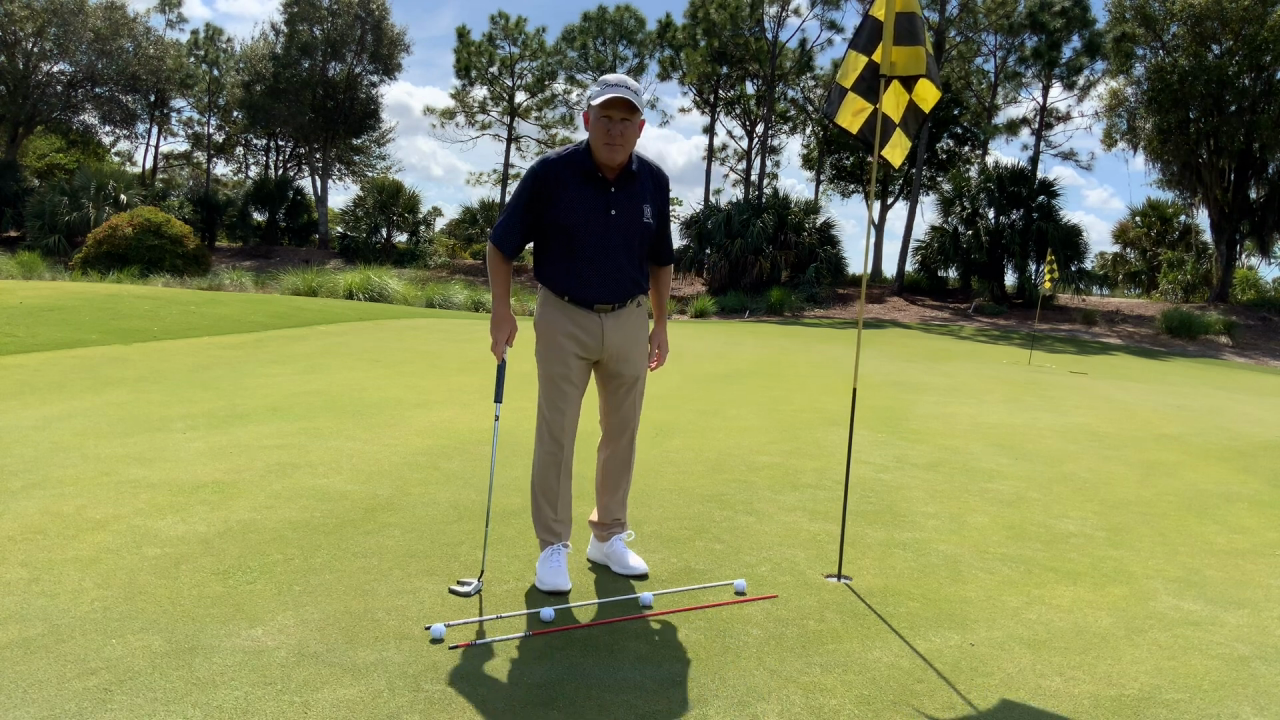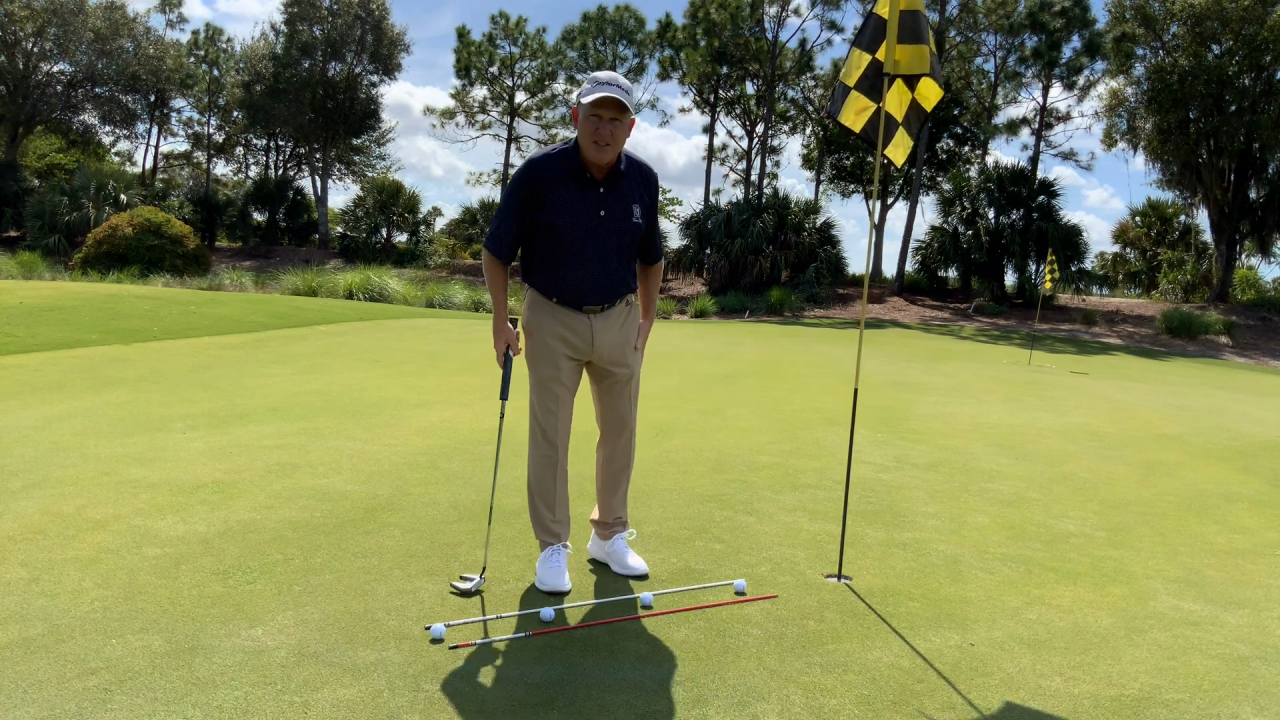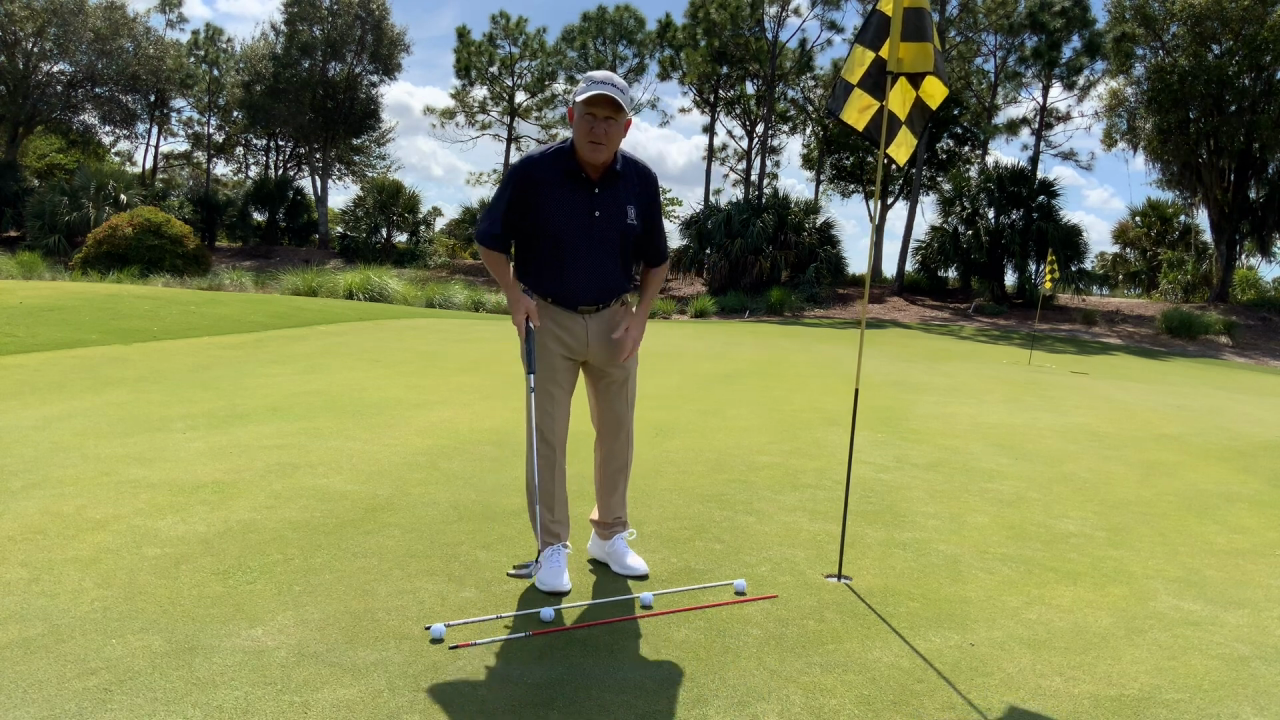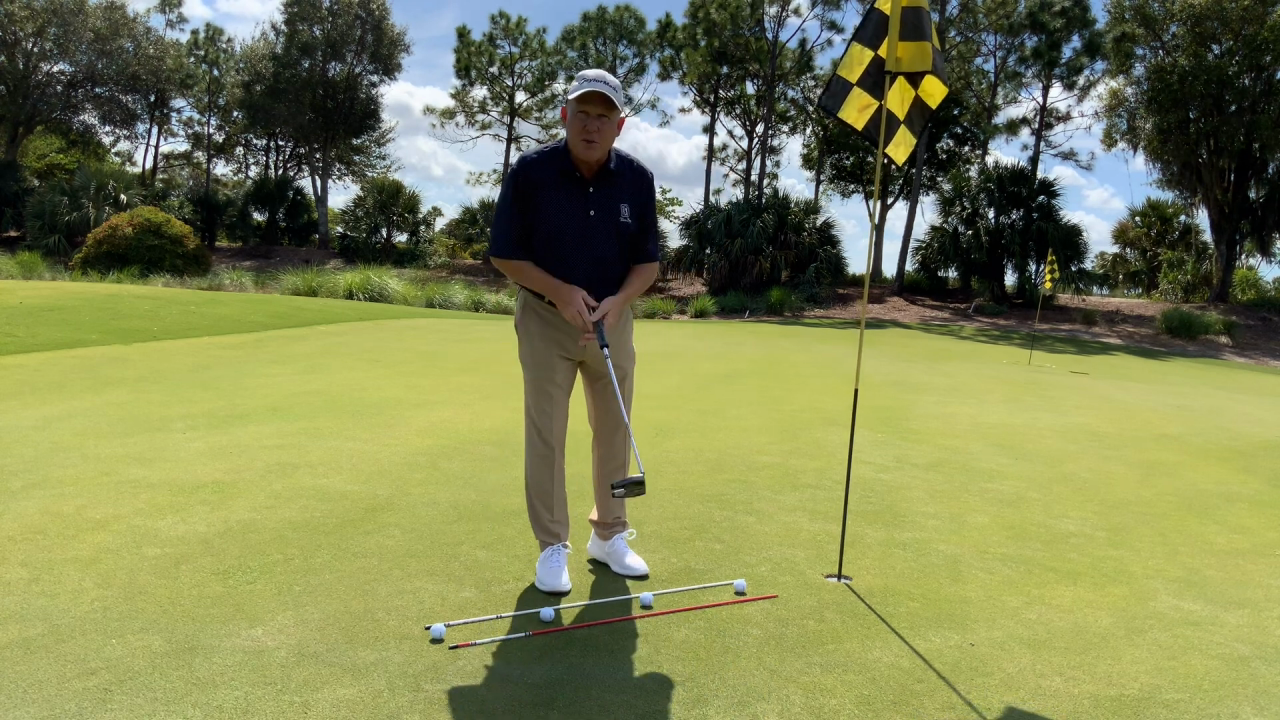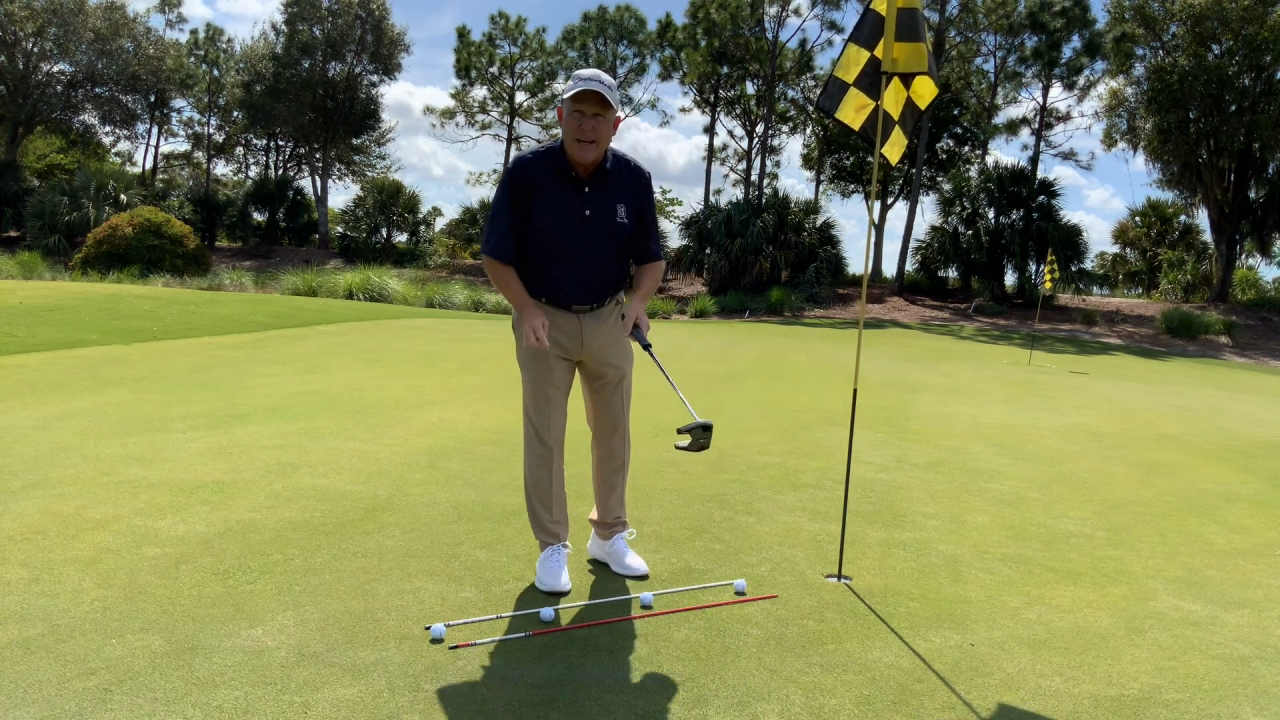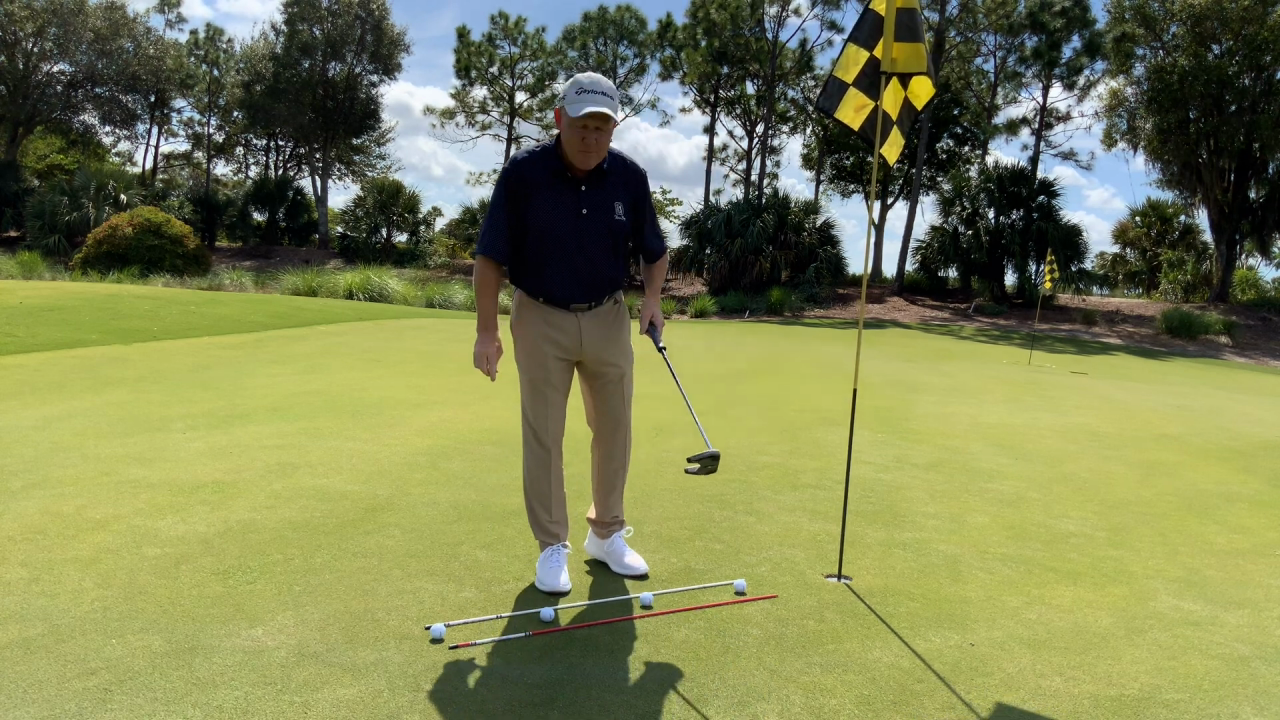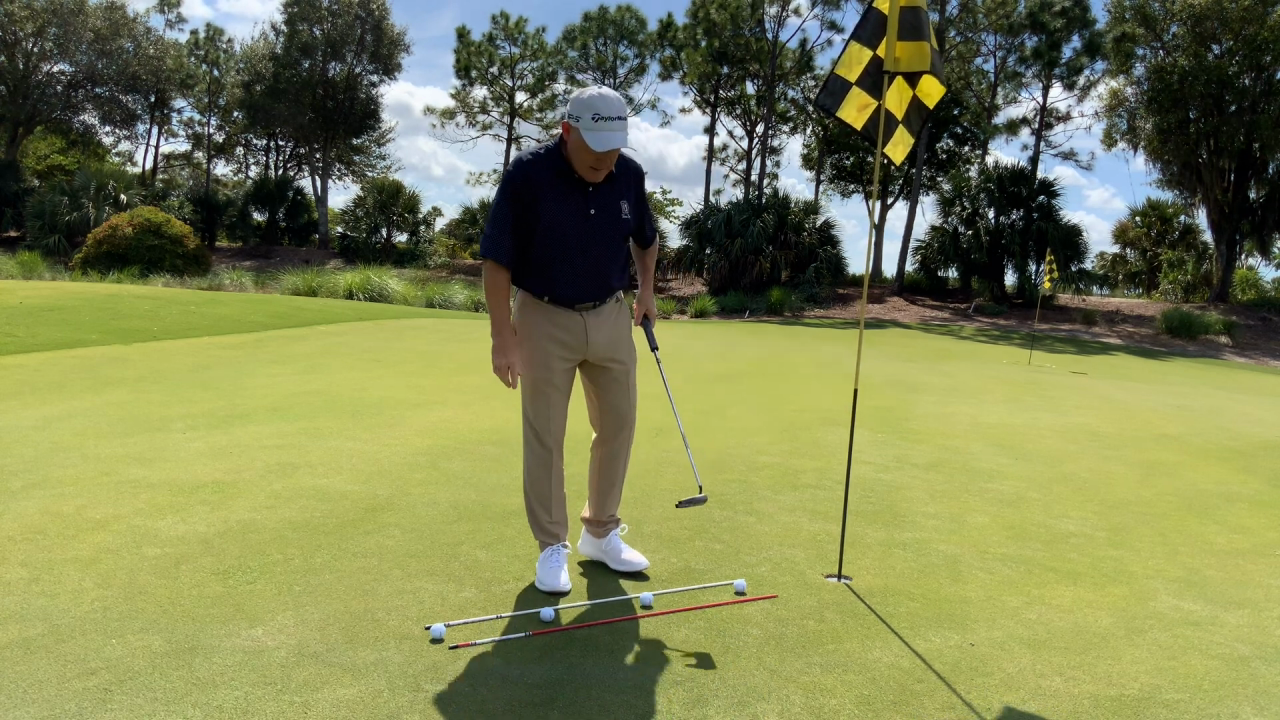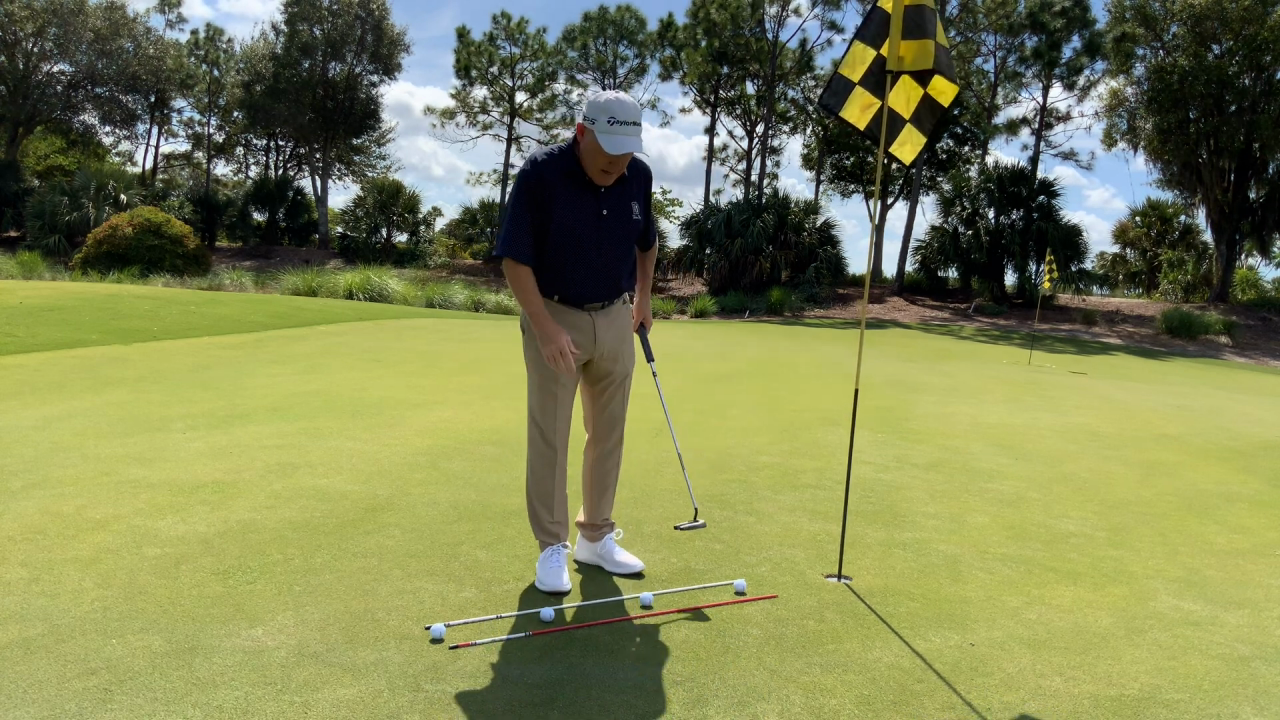
dt=0.3s
person 1, frame 1
left shoulder: (654, 180)
right shoulder: (549, 173)
left elbow: (660, 258)
right elbow: (501, 244)
left wrist: (660, 324)
right wrist: (501, 312)
left hip: (628, 320)
right hip: (564, 319)
left knee: (621, 433)
right knee: (556, 434)
left ankle: (608, 536)
right ankle: (553, 547)
person 1, frame 2
left shoulder: (643, 179)
right shoulder: (537, 174)
left elbow: (651, 255)
right elbow: (496, 250)
left wrist: (647, 316)
right wrist: (500, 316)
left hip: (617, 320)
right hip: (552, 320)
left knee: (620, 432)
right knee: (550, 435)
left ankle: (609, 535)
right ankle: (552, 547)
person 1, frame 3
left shoulder: (641, 180)
right shoulder: (531, 172)
left elbow: (655, 259)
right elbow: (489, 240)
left wrist: (639, 315)
right wrist: (514, 293)
left hip: (613, 321)
right hip: (549, 320)
left knee: (616, 431)
right knee: (548, 435)
left ankle: (609, 535)
right ankle: (552, 547)
person 1, frame 4
left shoulder: (637, 179)
right shoulder: (529, 172)
left elbow: (647, 259)
right elbow: (504, 255)
left wrist: (618, 301)
right wrist: (559, 290)
left hip: (610, 319)
right hip: (546, 318)
left knee: (614, 430)
right knee: (546, 435)
left ankle: (609, 535)
right ankle: (552, 547)
person 1, frame 5
left shoulder: (634, 178)
right shoulder: (525, 172)
left elbow: (651, 257)
right elbow: (495, 255)
left wrist: (638, 302)
right wrist: (525, 308)
left hip: (608, 319)
right hip: (544, 321)
left knee: (613, 431)
right knee: (545, 436)
left ankle: (609, 535)
right ankle: (552, 547)
person 1, frame 6
left shoulder: (629, 176)
right shoulder: (522, 173)
left elbow: (653, 248)
right elbow: (490, 255)
left wrist: (653, 298)
right wrist: (487, 329)
left hip: (607, 318)
right hip: (541, 319)
left knee: (613, 429)
right knee: (544, 437)
left ankle: (607, 534)
right ankle: (552, 548)
person 1, frame 7
left shoulder: (629, 174)
right shoulder: (526, 174)
left elbow: (644, 236)
right elbow: (496, 260)
left wrist: (646, 288)
right wrist: (502, 338)
left hip: (610, 316)
right hip: (544, 319)
left knee: (618, 425)
right knee: (545, 437)
left ankle: (601, 532)
right ankle: (552, 547)
person 1, frame 8
left shoulder: (638, 176)
right shoulder: (539, 174)
right elbow: (515, 259)
left wrist: (643, 297)
right wrist: (548, 331)
left hip: (613, 318)
right hip: (553, 322)
left knee: (608, 435)
right knee: (549, 436)
left ankle: (596, 536)
right ankle: (552, 547)
